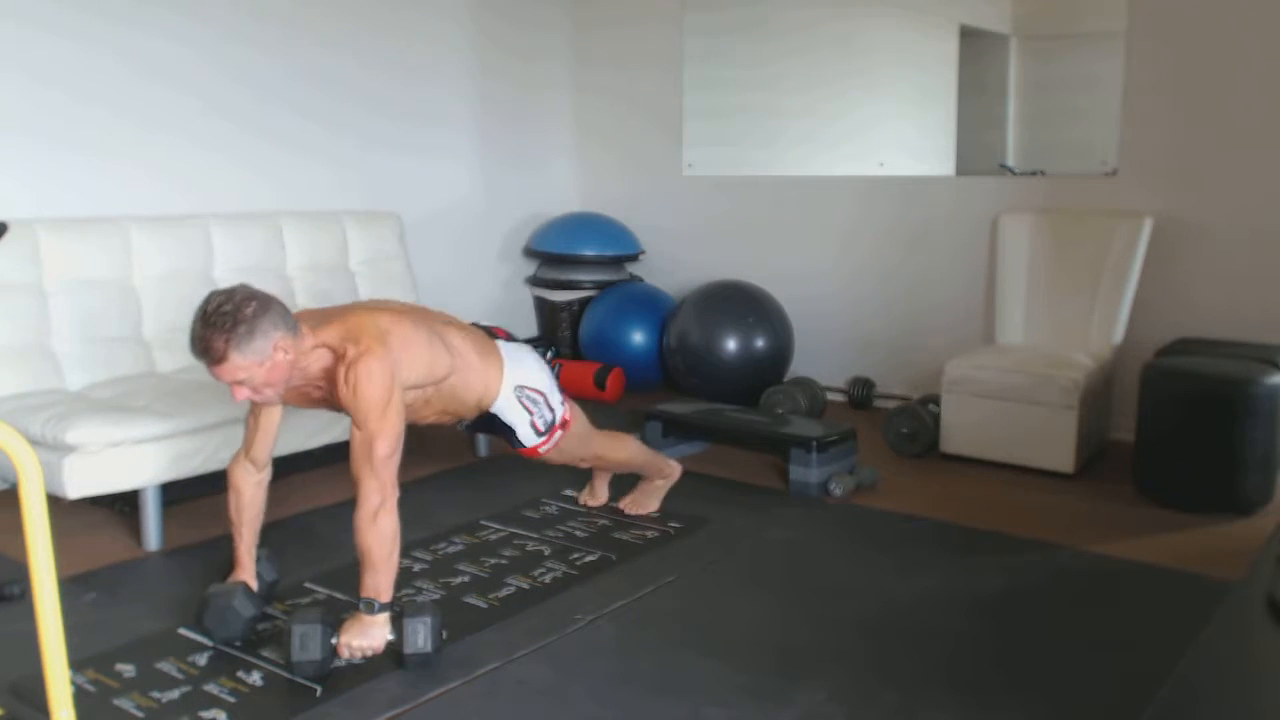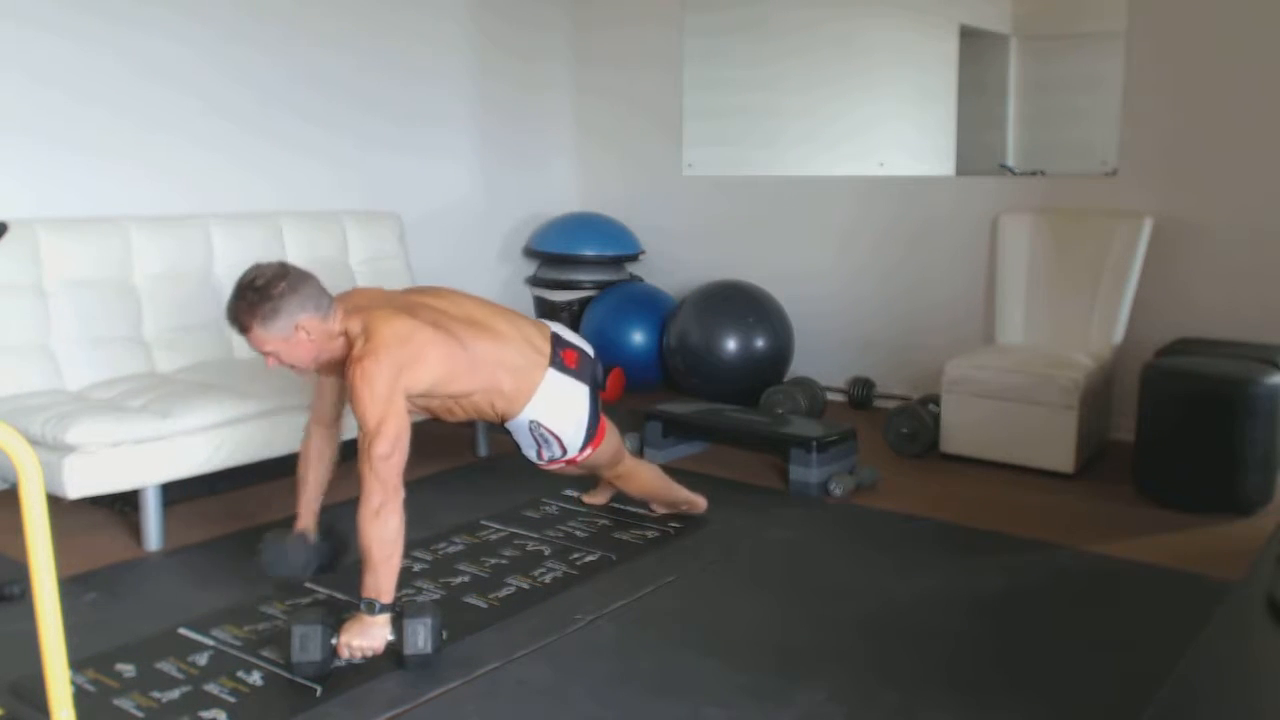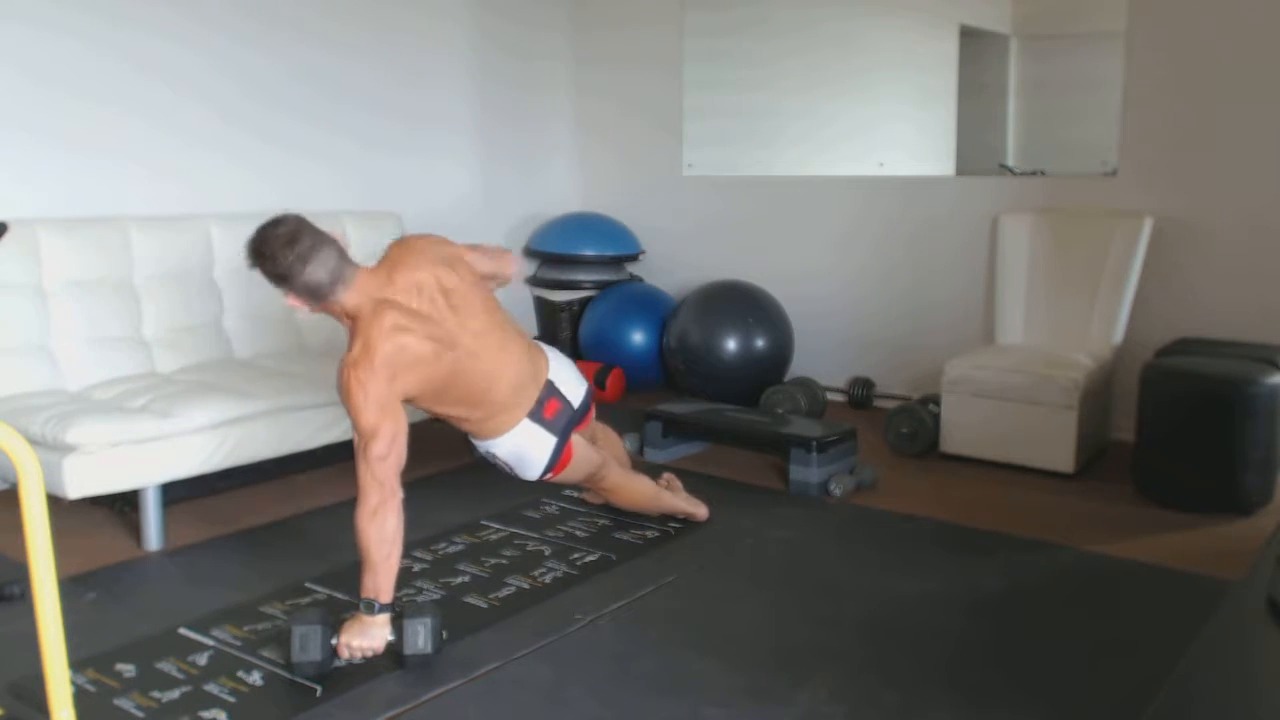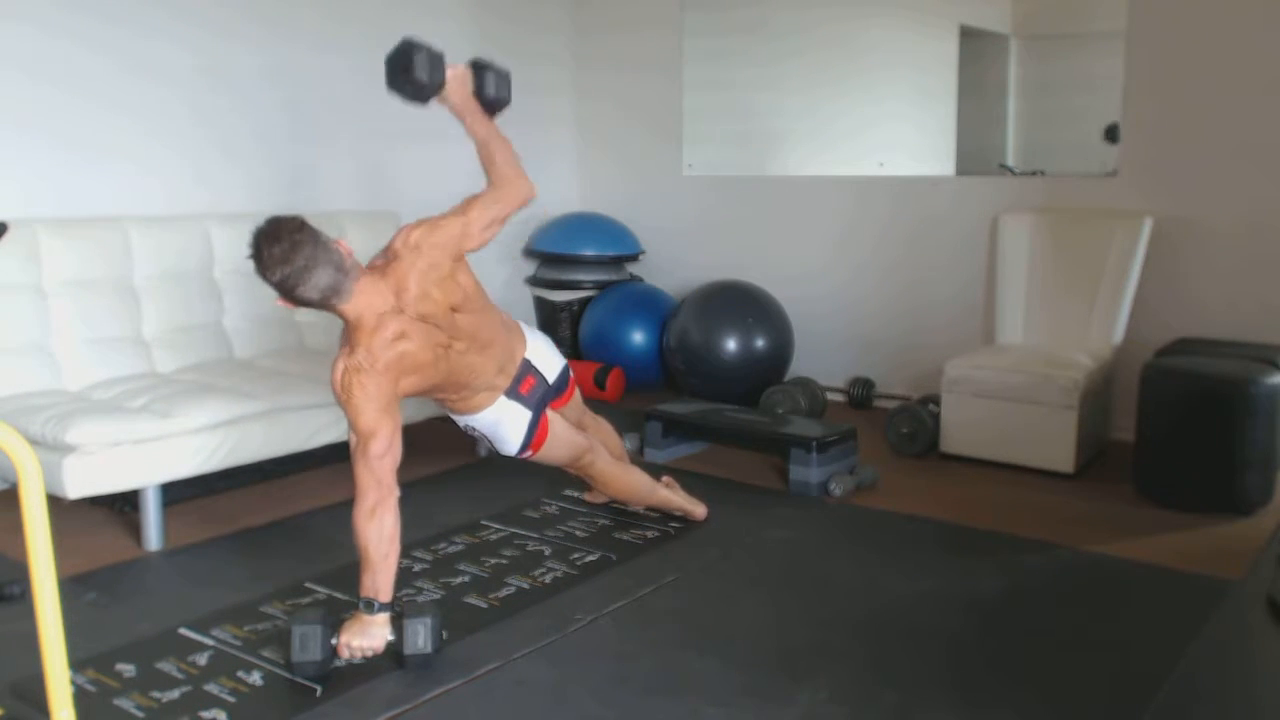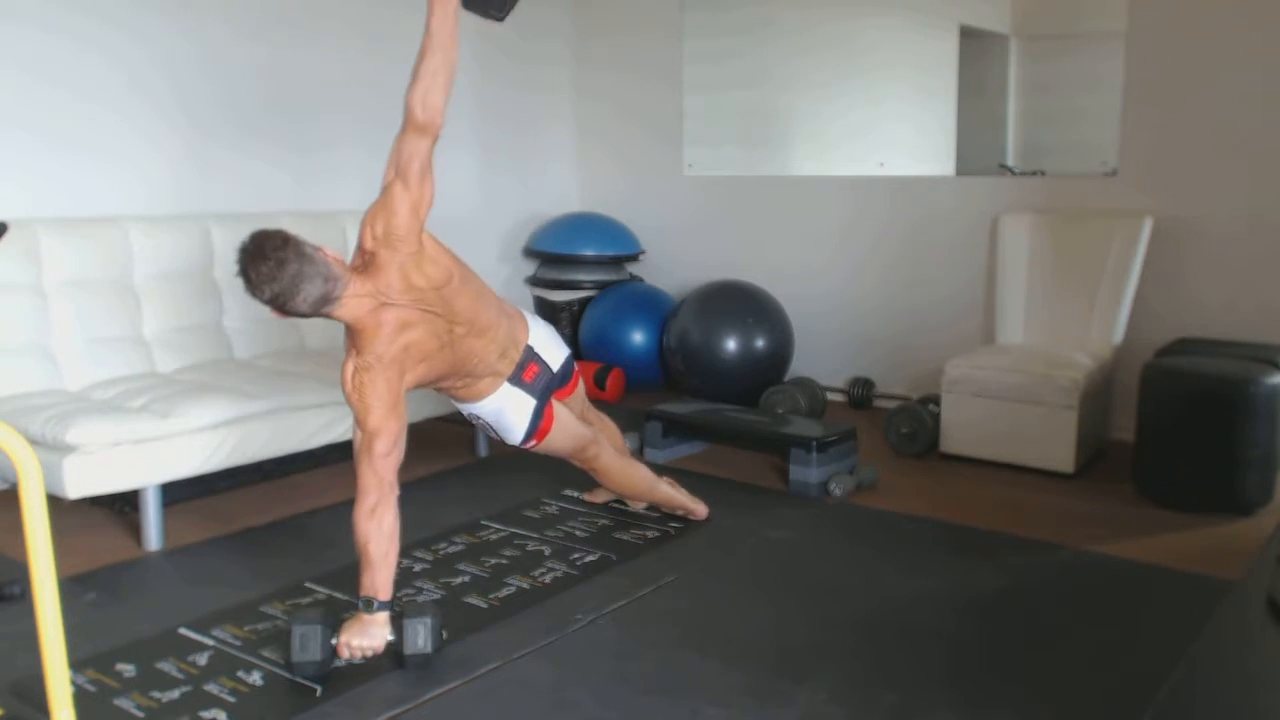
dt=0.4s
person 1, frame 1
left shoulder: (363, 362)
right shoulder: (276, 355)
left elbow: (377, 498)
right elbow: (250, 467)
left wrist: (373, 614)
right wrist: (244, 568)
left hip: (507, 379)
right hip: (459, 380)
left knee: (586, 448)
left ankle: (661, 470)
right ankle: (599, 476)
person 1, frame 2
left shoulder: (372, 362)
right shoulder: (335, 323)
left elbow: (382, 497)
right elbow: (322, 426)
left wrist: (375, 614)
right wrist: (305, 522)
left hip: (552, 400)
right hip: (552, 347)
left knee: (612, 463)
right knee: (597, 444)
left ankle: (685, 501)
right ankle: (609, 477)
person 1, frame 3
left shoulder: (365, 368)
right shoulder: (415, 253)
left elbow: (381, 495)
right elbow: (507, 265)
left wrist: (374, 614)
left hip: (523, 437)
right hip: (557, 373)
left knee: (599, 475)
right knee: (594, 434)
left ankle: (685, 507)
right ankle: (622, 479)
person 1, frame 4
left shoulder: (362, 372)
right shoulder: (421, 250)
left elbow: (378, 498)
right elbow: (516, 188)
left wrist: (374, 614)
right wrist: (464, 102)
left hip: (500, 410)
right hip: (531, 353)
left knee: (588, 460)
right knee: (589, 426)
left ankle: (684, 506)
right ankle: (643, 489)
person 1, frame 5
left shoulder: (372, 368)
right shoulder: (389, 241)
left elbow: (378, 491)
right elbow: (424, 120)
left wrist: (374, 613)
left hip: (506, 397)
right hip: (534, 340)
left knee: (590, 451)
right knee: (591, 422)
left ankle: (685, 505)
right ankle: (634, 487)
